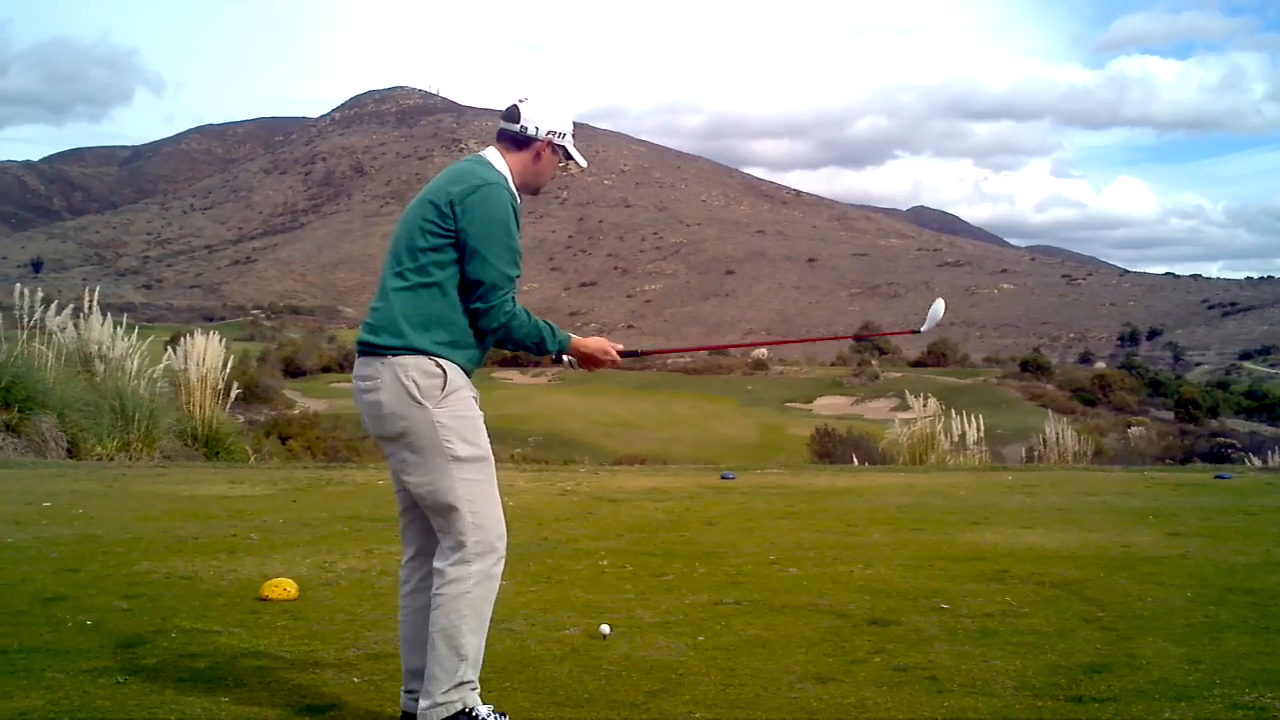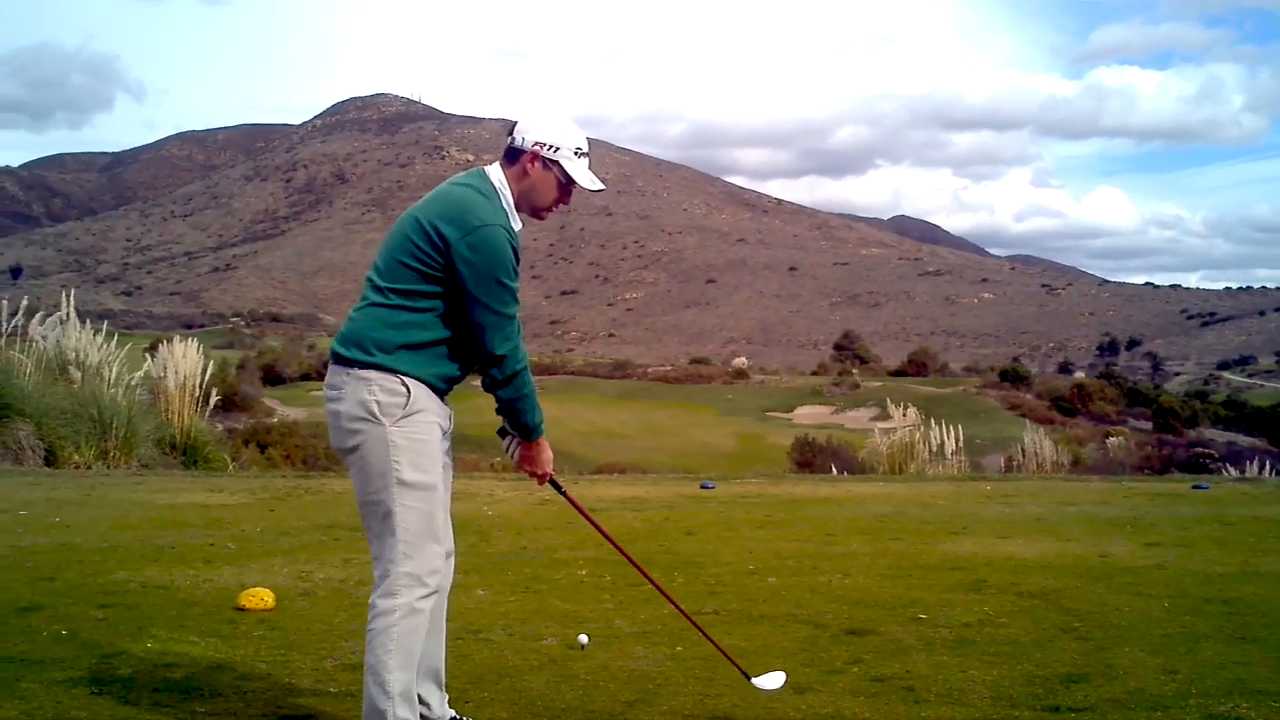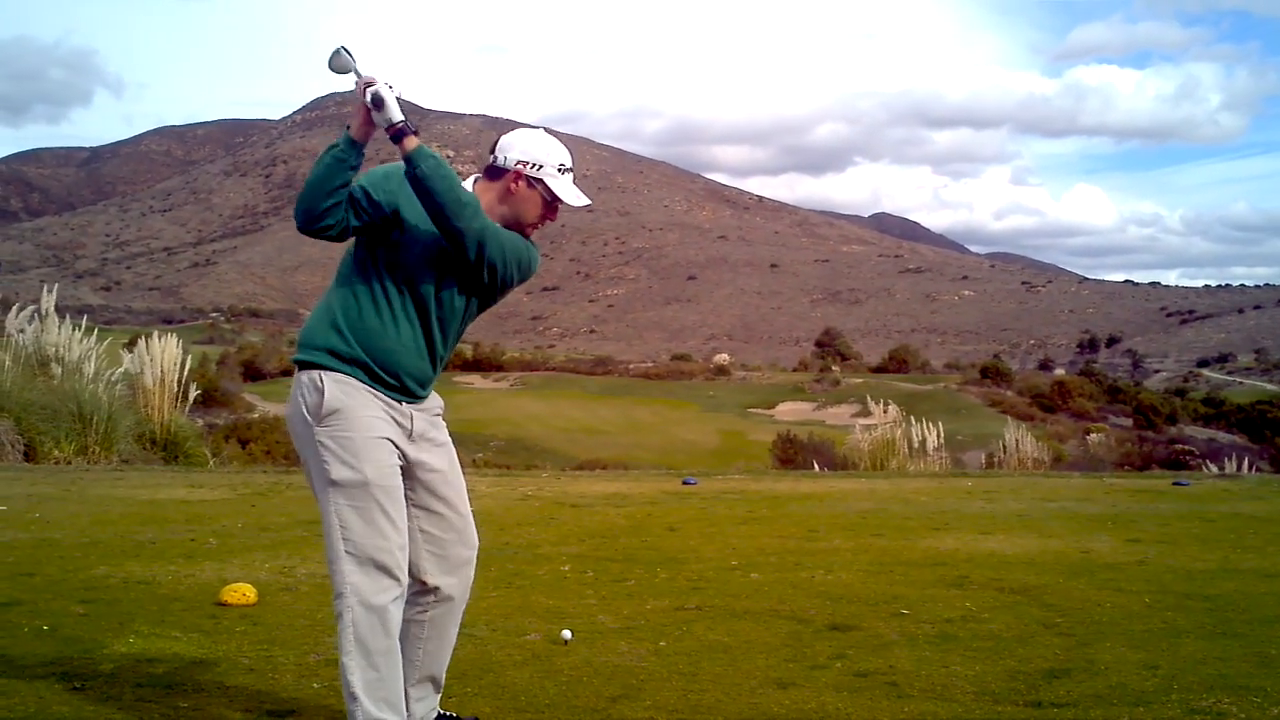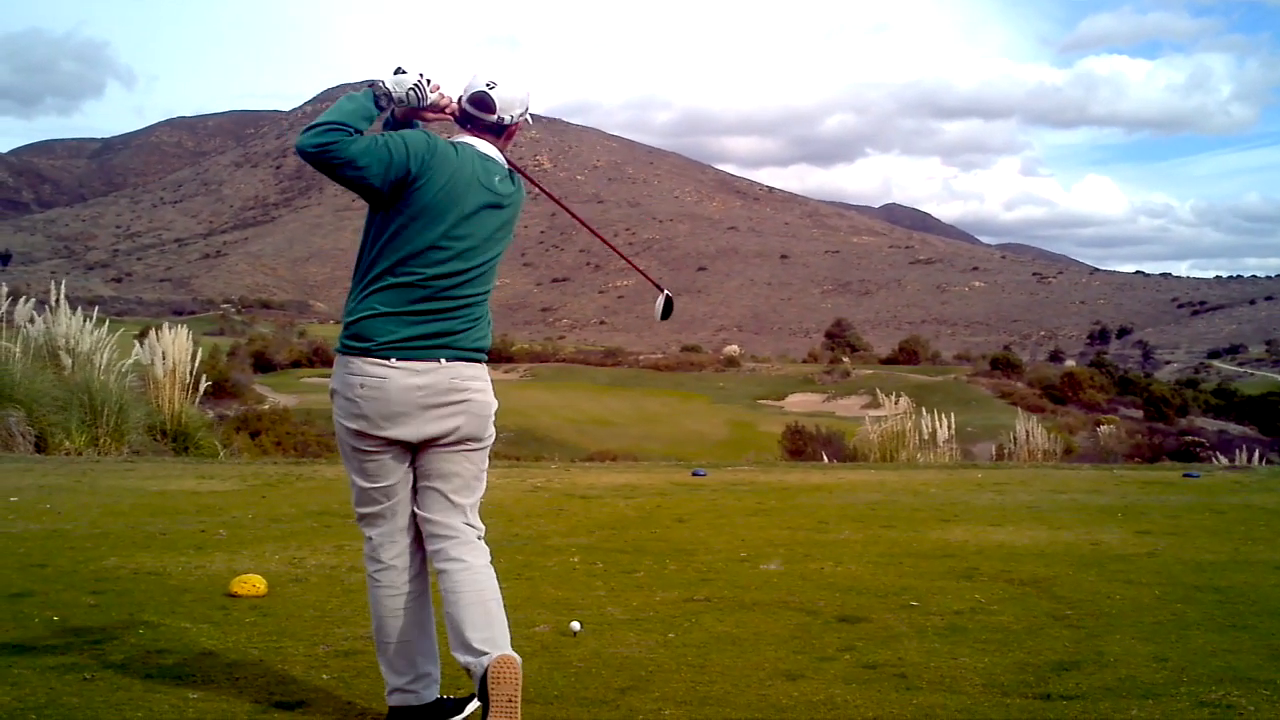
dt=1s
person 1, frame 1
left shoulder: (466, 182)
right shoulder: (487, 192)
right elbow: (494, 312)
left wrist: (553, 345)
right wrist: (571, 345)
left hip: (404, 376)
right hip: (421, 378)
left knee: (433, 549)
right knee: (476, 542)
person 1, frame 2
left shoulder: (476, 199)
right shoulder: (480, 224)
left elbow: (490, 334)
right elbow: (499, 344)
left wrist: (514, 418)
right wrist: (534, 435)
left hip: (407, 393)
right hip: (384, 393)
left knee: (432, 562)
right knee: (410, 571)
person 1, frame 3
left shoulder: (516, 256)
right shoulder: (396, 185)
left elbow: (465, 235)
right elbow: (314, 217)
left wrist: (404, 130)
right wrist: (360, 133)
left hip: (415, 405)
right hip: (341, 394)
left knee: (449, 558)
right knee: (376, 571)
person 1, frame 4
left shoulder: (424, 157)
right shoulder: (510, 191)
left elbow: (316, 144)
left wrist: (388, 93)
right wrist: (410, 121)
left hip: (373, 378)
right hip: (459, 383)
left knee: (391, 544)
right knee: (457, 536)
right ankle: (493, 660)
